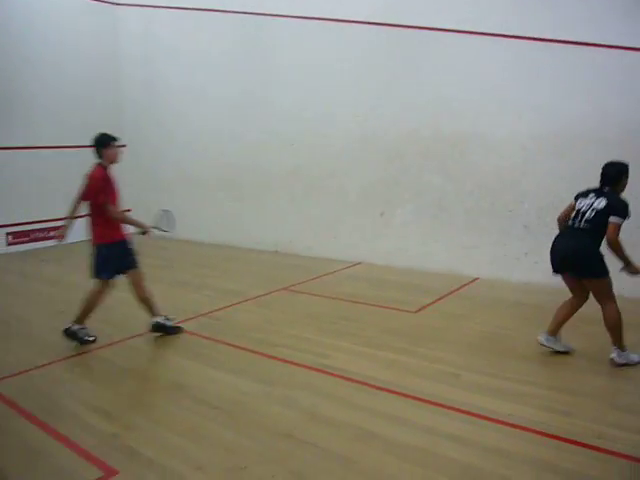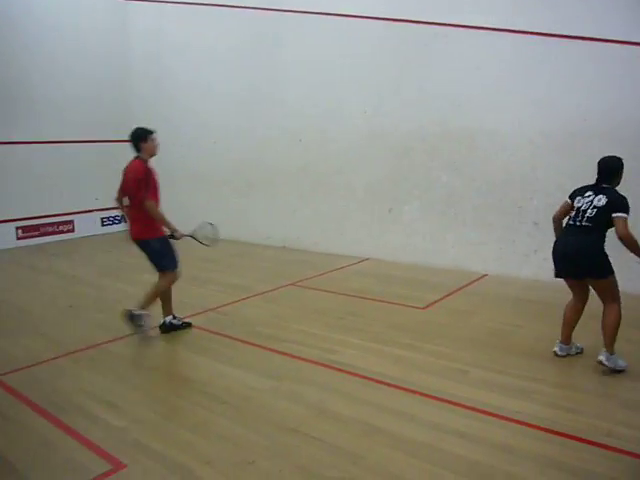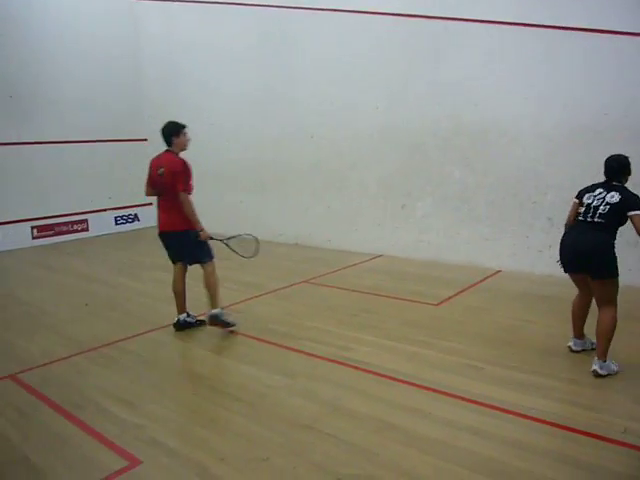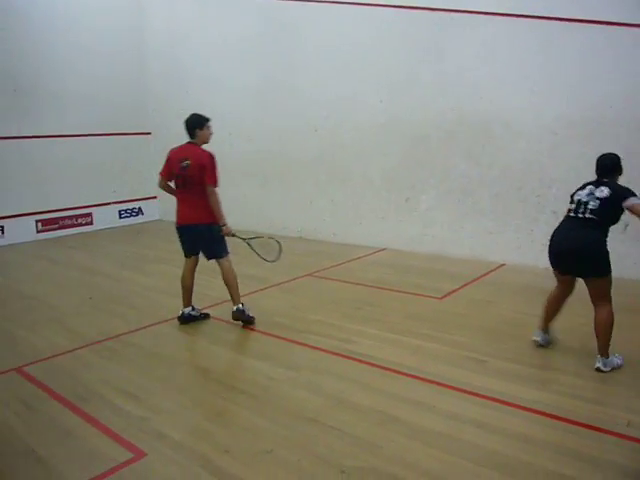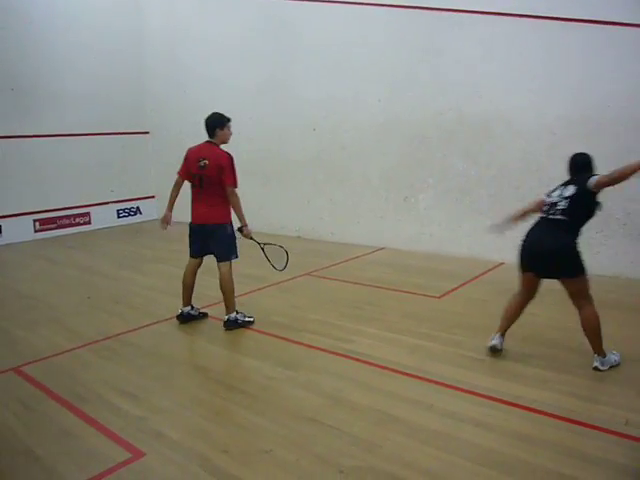
dt=0.2s
person 1, frame 1
left shoulder: (585, 194)
right shoulder: (619, 204)
left elbow: (561, 218)
right elbow: (612, 239)
left hip: (559, 247)
right hip: (584, 251)
left knee: (579, 296)
right knee: (607, 301)
left ankle: (550, 336)
right ankle: (620, 352)
person 1, frame 2
left shoulder: (580, 191)
right shoulder: (617, 200)
left elbow: (557, 218)
left hip: (562, 248)
right hip: (589, 251)
left knee: (579, 297)
right knee: (612, 302)
left ankle: (563, 345)
right ankle: (608, 354)
person 1, frame 3
left shoulder: (588, 190)
left elbow: (569, 221)
left hip: (570, 243)
right hip: (598, 248)
left knee: (584, 292)
right knee: (607, 305)
left ankle: (578, 340)
right ankle: (601, 362)
person 1, frame 4
left shoulder: (582, 189)
right shoulder: (621, 192)
left hip: (559, 240)
right hip: (589, 246)
left knee: (563, 289)
right knee: (603, 303)
left ankle: (542, 333)
right ankle: (604, 358)
person 1, frame 5
left shoulder: (558, 189)
right shoulder: (587, 186)
left elbow: (533, 207)
right elbow: (610, 178)
left wrist: (509, 221)
left hip: (532, 242)
right hip: (561, 247)
left knee: (524, 294)
right knee: (584, 304)
left ankle: (498, 338)
right ankle: (601, 357)
person 2, frame 1
left shoulder: (96, 174)
right shoulder: (102, 176)
left elbow: (78, 202)
right elbow: (112, 212)
left wrist: (66, 226)
right wrist: (139, 225)
left hip: (115, 237)
right hip: (108, 239)
left knee: (136, 278)
right knee: (103, 285)
left ankle: (157, 320)
right ankle: (76, 326)
person 2, frame 2
left shoulder: (131, 168)
right shoulder: (144, 170)
left elbow: (120, 199)
right elbow: (149, 206)
left wrist: (130, 219)
right wrist: (172, 228)
left hip: (141, 230)
right hip: (149, 233)
left knee: (167, 273)
right knee: (170, 275)
left ankle: (169, 319)
right ankle: (138, 311)
person 2, frame 3
left shoulder: (155, 162)
right shoulder: (180, 164)
left elbow: (149, 191)
right elbow: (184, 200)
right wrist: (200, 228)
left hip: (165, 227)
right hip: (183, 226)
left knee: (179, 268)
right knee: (208, 265)
left ankle: (182, 317)
right ankle: (216, 312)
person 2, frame 4
left shoulder: (174, 154)
right shoulder: (205, 157)
left elbow: (162, 184)
right elbow: (211, 193)
right wrist: (223, 223)
left hip: (183, 220)
right hip: (204, 220)
left knee: (190, 261)
right knee: (224, 261)
left ankle: (187, 310)
right ankle: (238, 307)
person 2, frame 5
left shoulder: (192, 153)
right shoulder: (224, 158)
left elbow: (178, 183)
right elbow: (230, 193)
left wrist: (168, 210)
right wrist: (243, 224)
left hip: (197, 219)
right hip: (219, 221)
left knee: (194, 262)
right knee: (225, 265)
left ankle: (186, 309)
right ankle: (231, 315)
